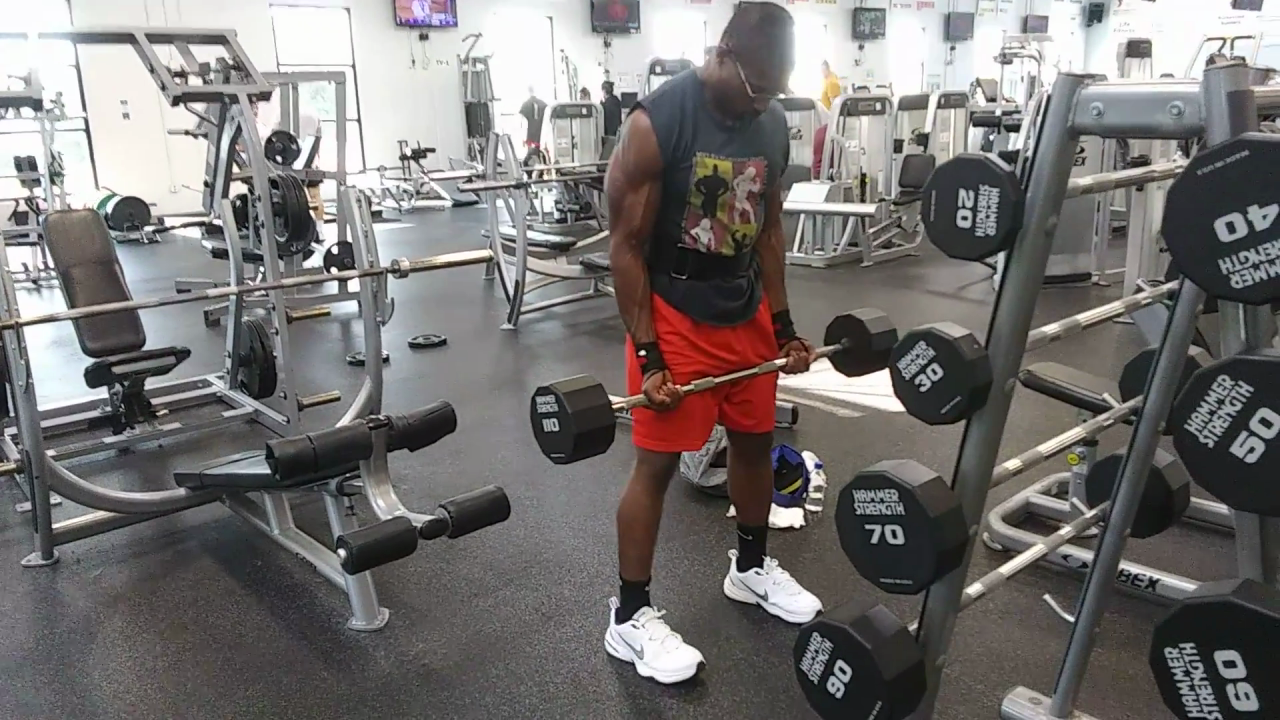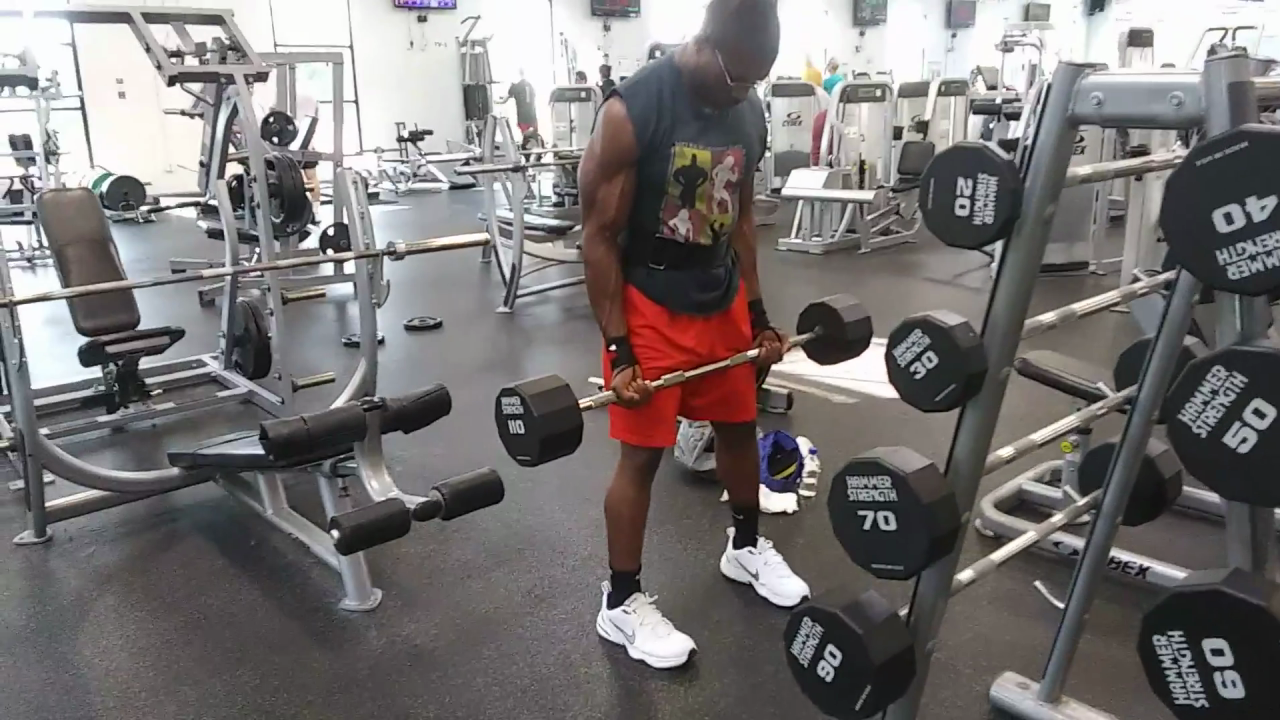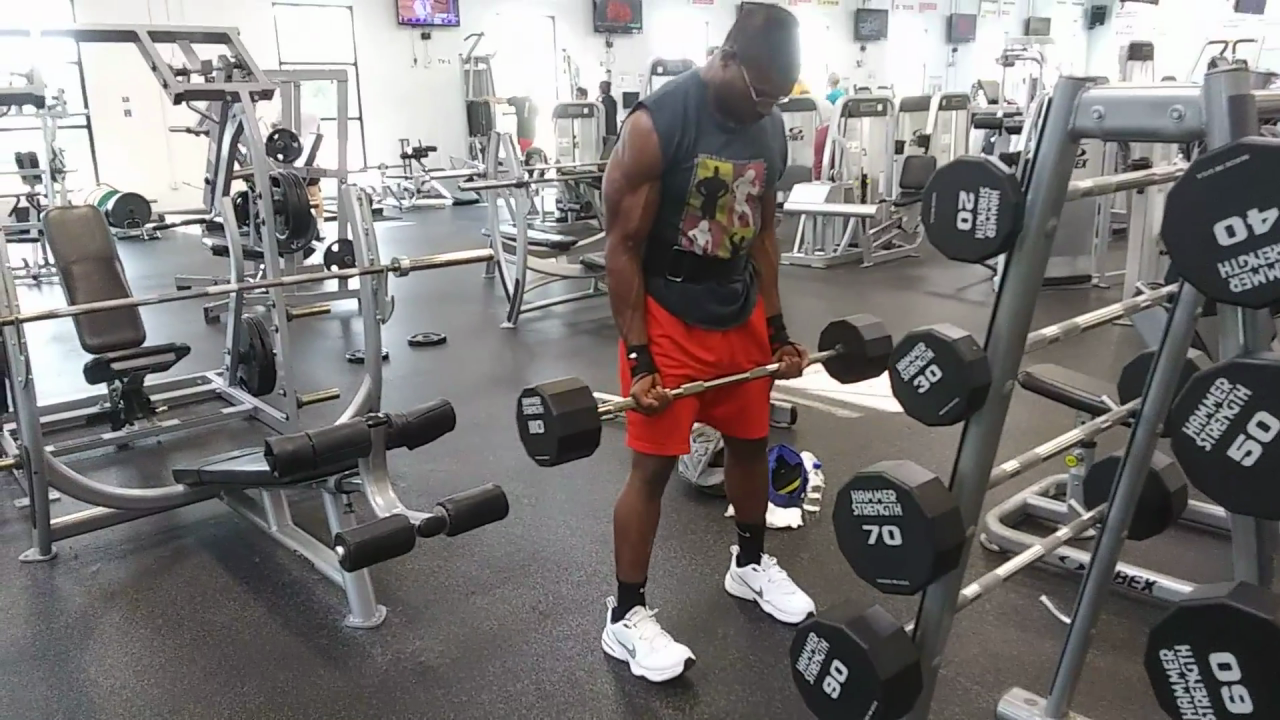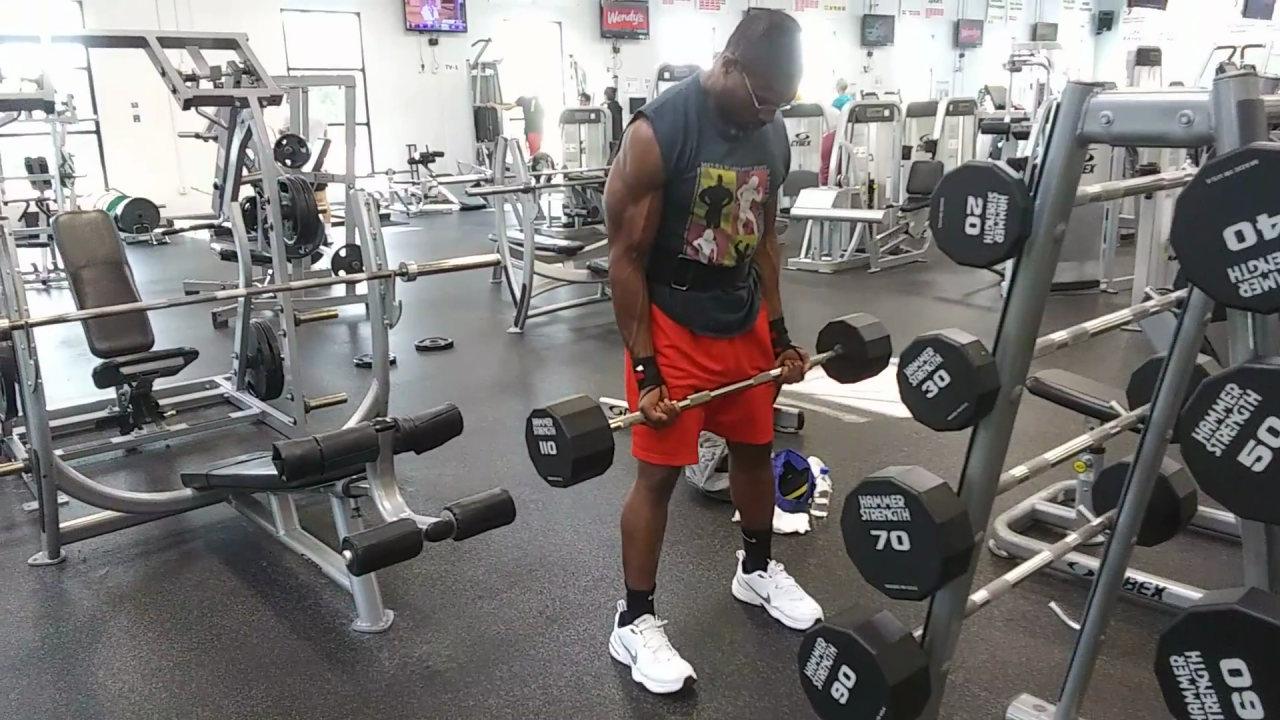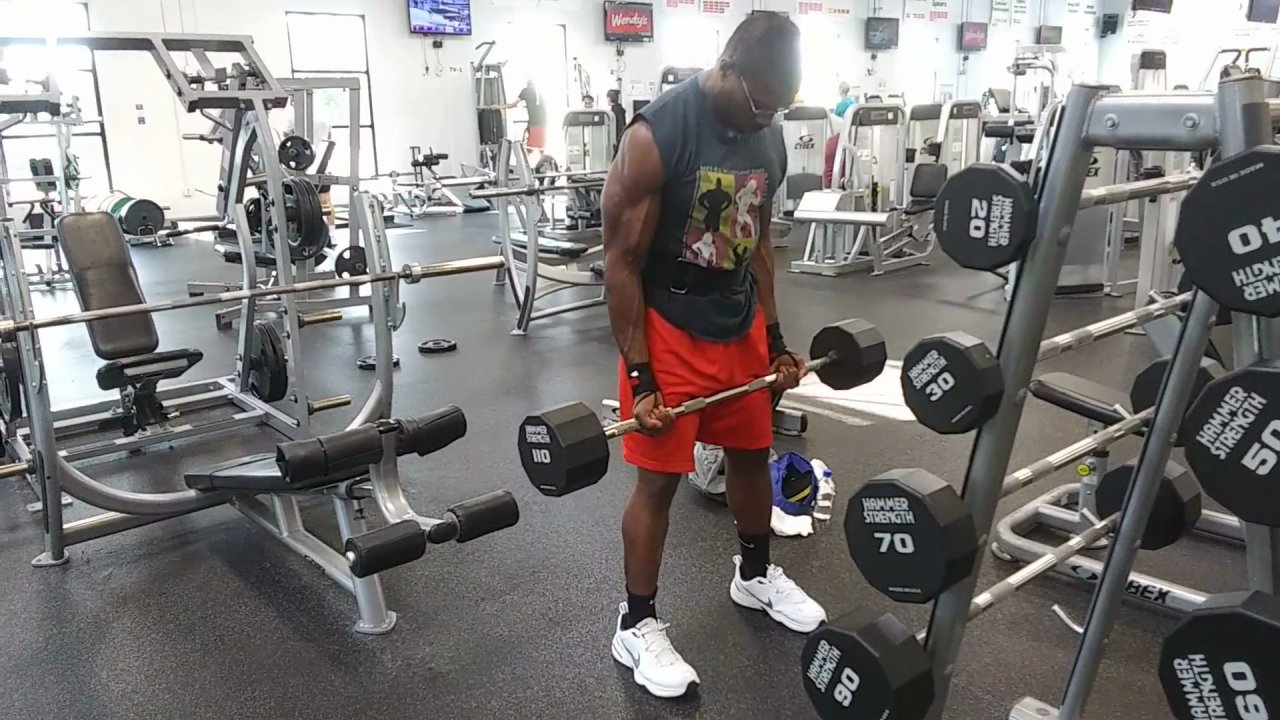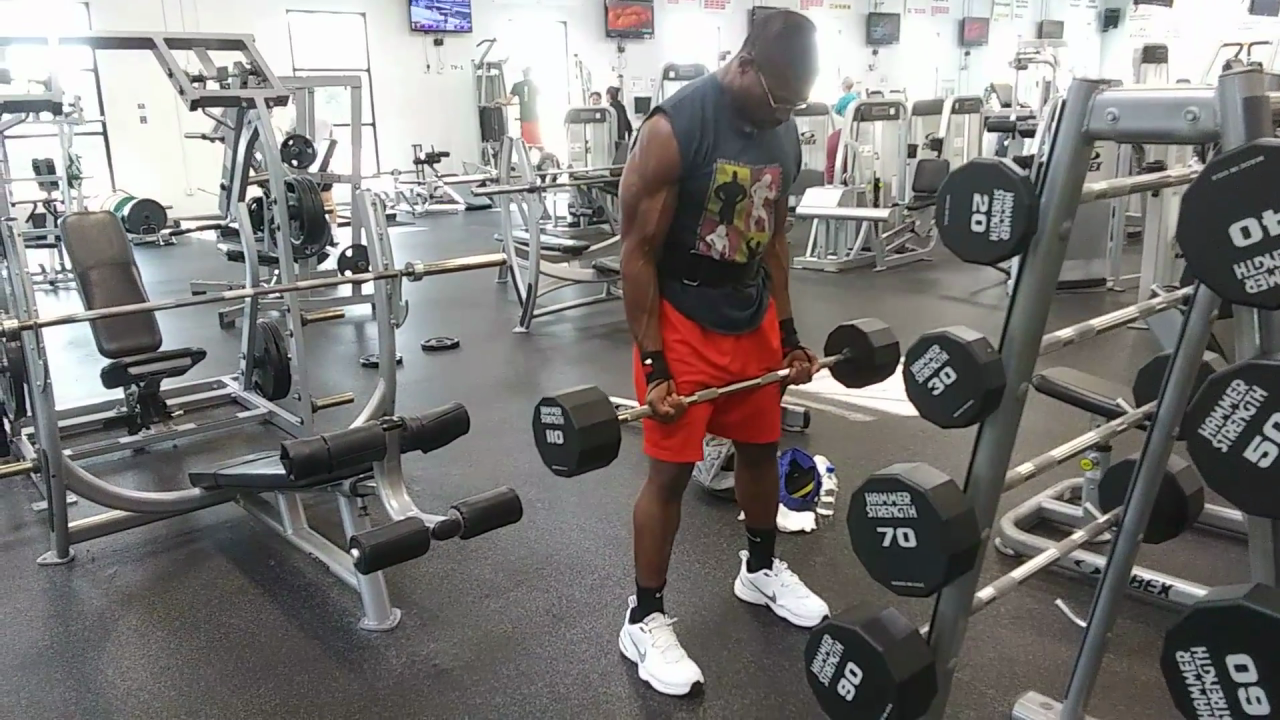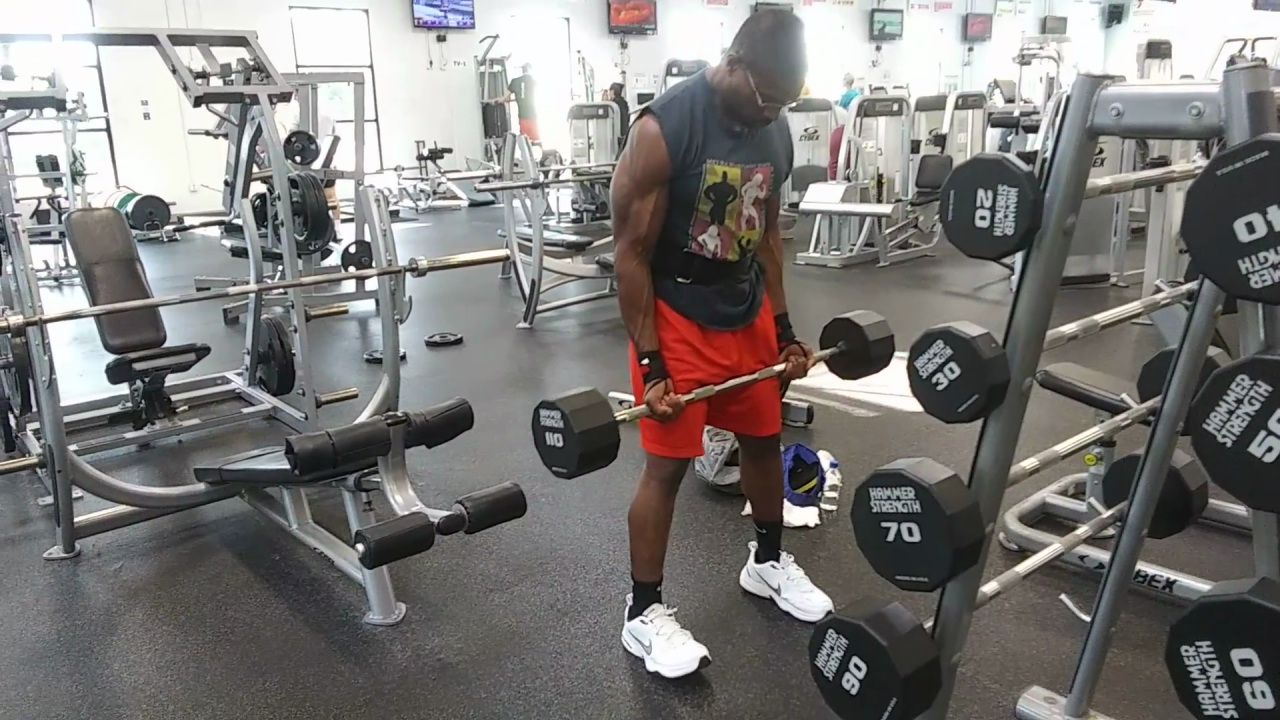
dt=0.4s
person 1, frame 1
left shoulder: (772, 126)
right shoulder: (656, 122)
right elbow: (626, 246)
left wrist: (784, 325)
right wrist: (649, 356)
left hip: (746, 313)
right hip: (674, 315)
left knee: (755, 443)
right knee: (657, 462)
left ankle: (751, 566)
right ankle: (631, 615)
person 1, frame 2
left shoulder: (749, 112)
right shoulder: (632, 110)
right elbow: (599, 237)
left wrist: (757, 314)
right wrist: (618, 350)
left hip: (722, 301)
right hip: (650, 306)
left knee: (739, 427)
right knee: (642, 453)
left ankle: (746, 546)
right ankle: (621, 603)
person 1, frame 3
left shoulder: (771, 130)
right shoulder: (656, 124)
right elbow: (623, 247)
left wrist: (777, 330)
right wrist: (639, 358)
left hip: (740, 315)
right hip: (668, 318)
left knee: (751, 444)
right knee: (653, 465)
left ankle: (750, 563)
right ankle: (626, 616)
person 1, frame 4
left shoulder: (772, 135)
right shoulder: (657, 132)
right elbow: (626, 258)
left wrist: (779, 333)
right wrist: (646, 370)
left hip: (745, 321)
right hip: (672, 325)
left knee: (756, 448)
right knee: (659, 472)
left ankle: (756, 569)
right ankle: (634, 622)
person 1, frame 5
left shoulder: (768, 137)
right shoulder: (656, 135)
right elbow: (622, 264)
left wrist: (774, 338)
right wrist: (640, 377)
left hip: (741, 324)
right hip: (670, 330)
left knee: (753, 454)
right knee: (659, 478)
left ankle: (755, 574)
right ankle: (636, 625)
person 1, frame 6
left shoulder: (784, 134)
right shoulder: (673, 128)
right elbow: (638, 252)
left wrist: (789, 333)
right wrist: (654, 365)
left hip: (753, 318)
right hip: (682, 321)
left knee: (762, 448)
right knee: (671, 468)
left ankle: (760, 567)
right ankle: (644, 619)
person 1, frame 7
left shoulder: (775, 132)
right shoulder: (663, 129)
right elbow: (631, 254)
left wrist: (783, 329)
right wrist: (651, 365)
left hip: (747, 313)
right hip: (677, 317)
left knee: (764, 440)
right knee: (667, 465)
left ankle: (768, 560)
right ankle: (644, 613)
